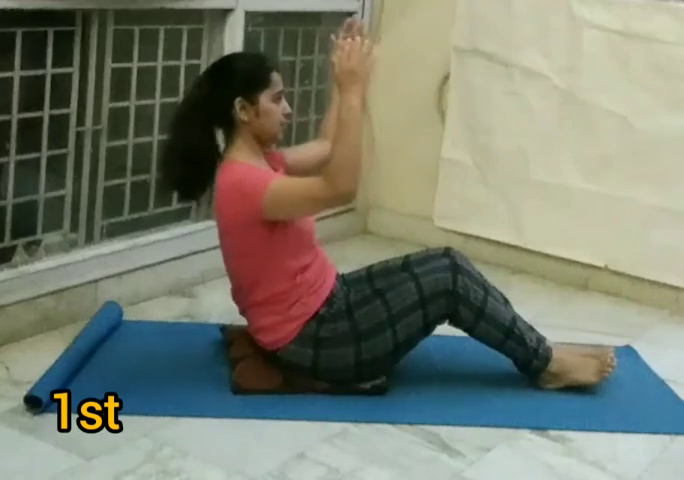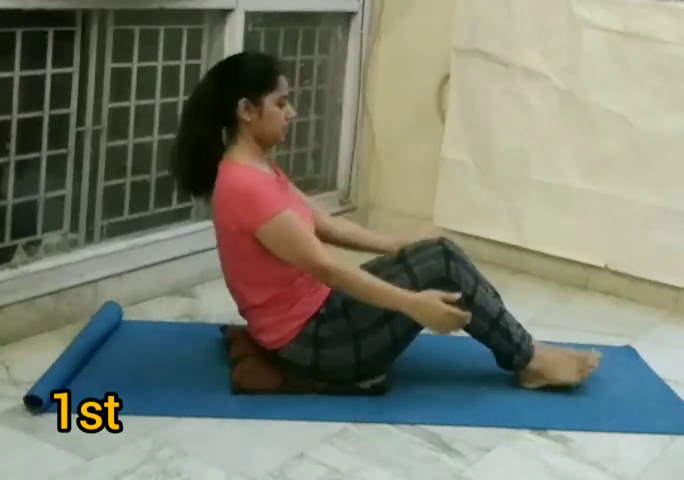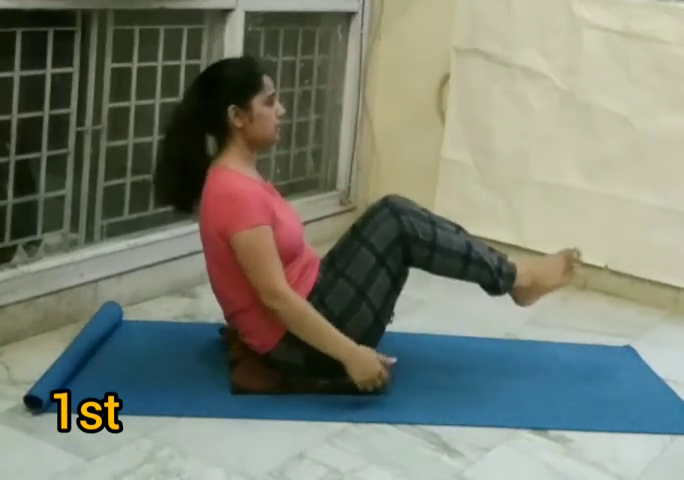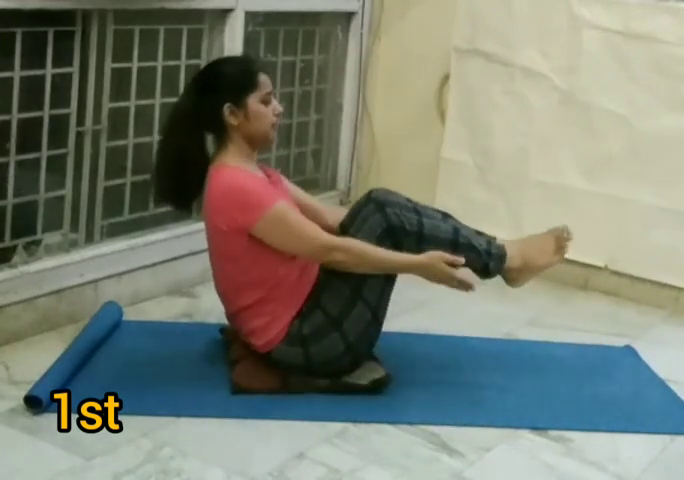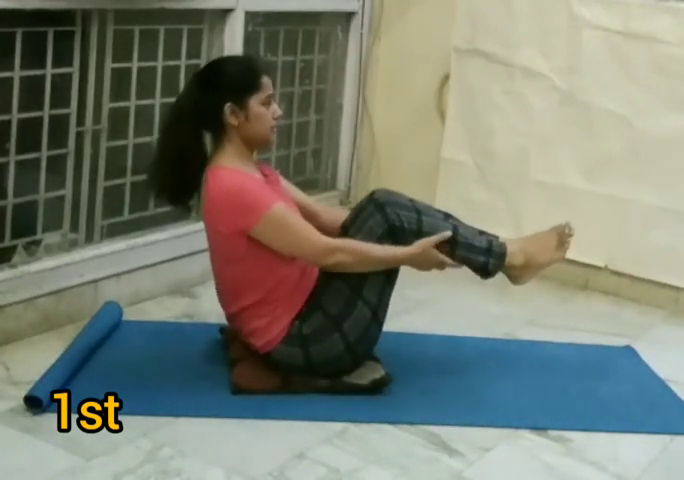
dt=1s
person 1, frame 1
left shoulder: (258, 162)
right shoulder: (243, 183)
left elbow: (325, 149)
right elbow: (339, 188)
left wrist: (345, 84)
right wrist: (352, 95)
left hip: (324, 304)
right hip: (311, 339)
left knee: (445, 261)
right knee: (447, 277)
left ankle: (537, 349)
right ankle: (545, 363)
person 1, frame 2
left shoulder: (258, 170)
right shoulder: (245, 187)
left elbow: (325, 225)
right elbow: (323, 267)
left wrist: (400, 248)
right wrist: (413, 304)
left hip: (318, 312)
right hip: (310, 341)
left knee: (438, 252)
right knee: (442, 265)
left ankle: (519, 350)
right ankle: (527, 361)
person 1, frame 3
left shoulder: (236, 177)
right shoulder: (234, 194)
right elbow: (275, 295)
left wrist: (367, 283)
right wrist: (350, 353)
left hip: (307, 313)
right hip: (297, 342)
left knee: (394, 217)
right knee: (395, 222)
left ankle: (506, 274)
right ankle: (513, 278)
person 1, frame 4
left shoulder: (248, 172)
right shoulder: (237, 187)
left elbow: (326, 217)
right elbow: (330, 250)
left wrist: (416, 230)
right wrist: (419, 264)
left hip: (303, 313)
right hip: (304, 341)
left knee: (381, 208)
right knee: (383, 213)
left ankle: (497, 254)
right ankle: (504, 259)
person 1, frame 5
left shoulder: (247, 171)
right shoulder: (235, 188)
left elbow: (323, 217)
right elbow: (329, 252)
left wrist: (403, 229)
right wrist: (410, 254)
left hip: (302, 313)
right hip: (304, 340)
left knee: (382, 208)
right knee: (387, 215)
left ankle: (499, 252)
right ankle: (508, 257)
